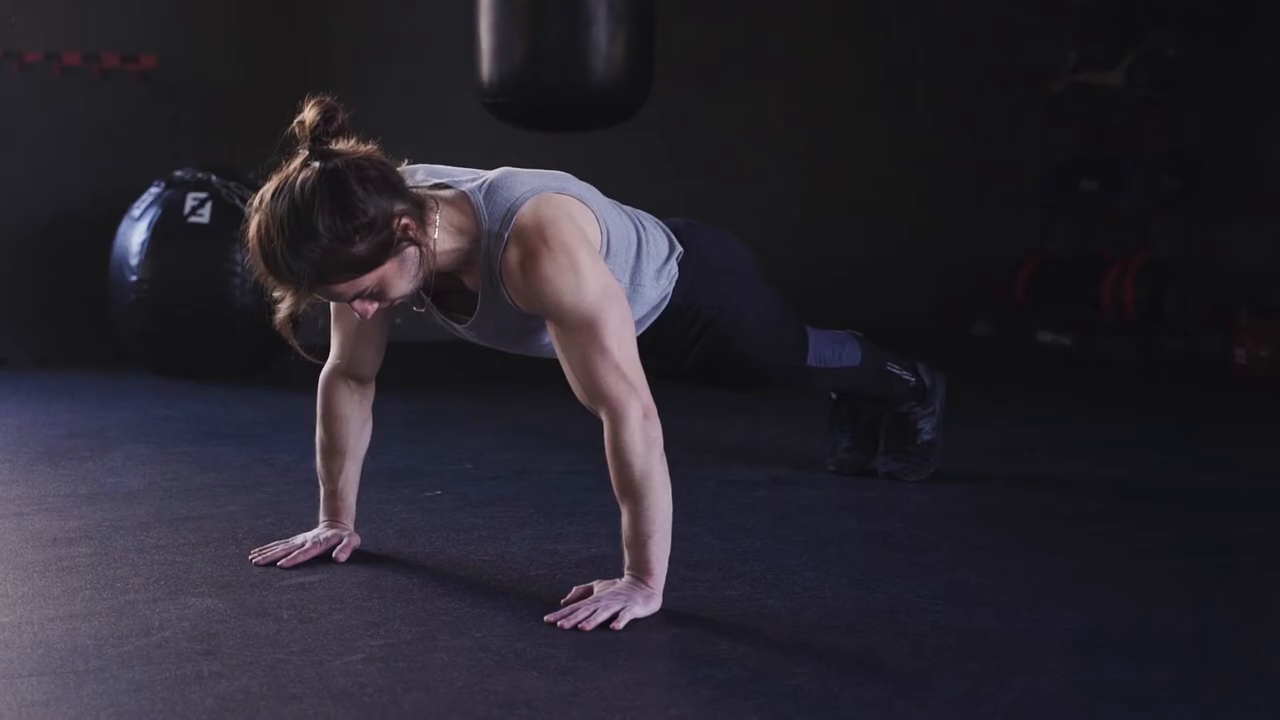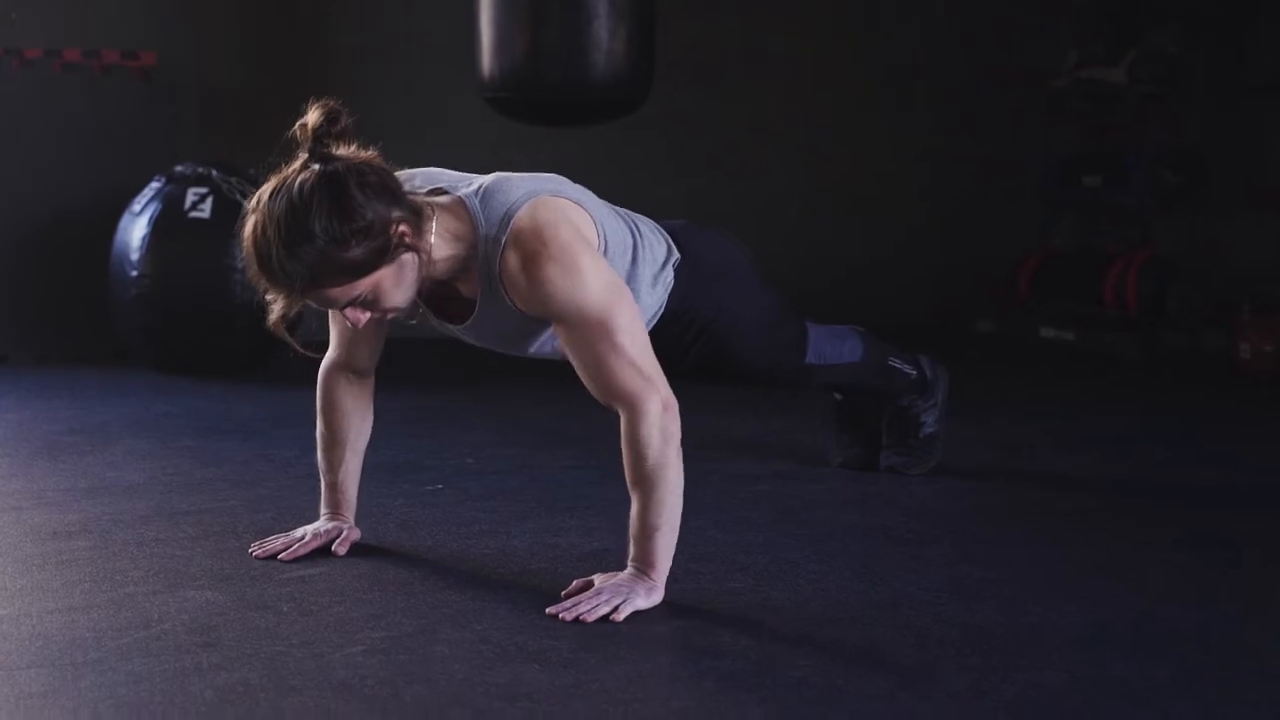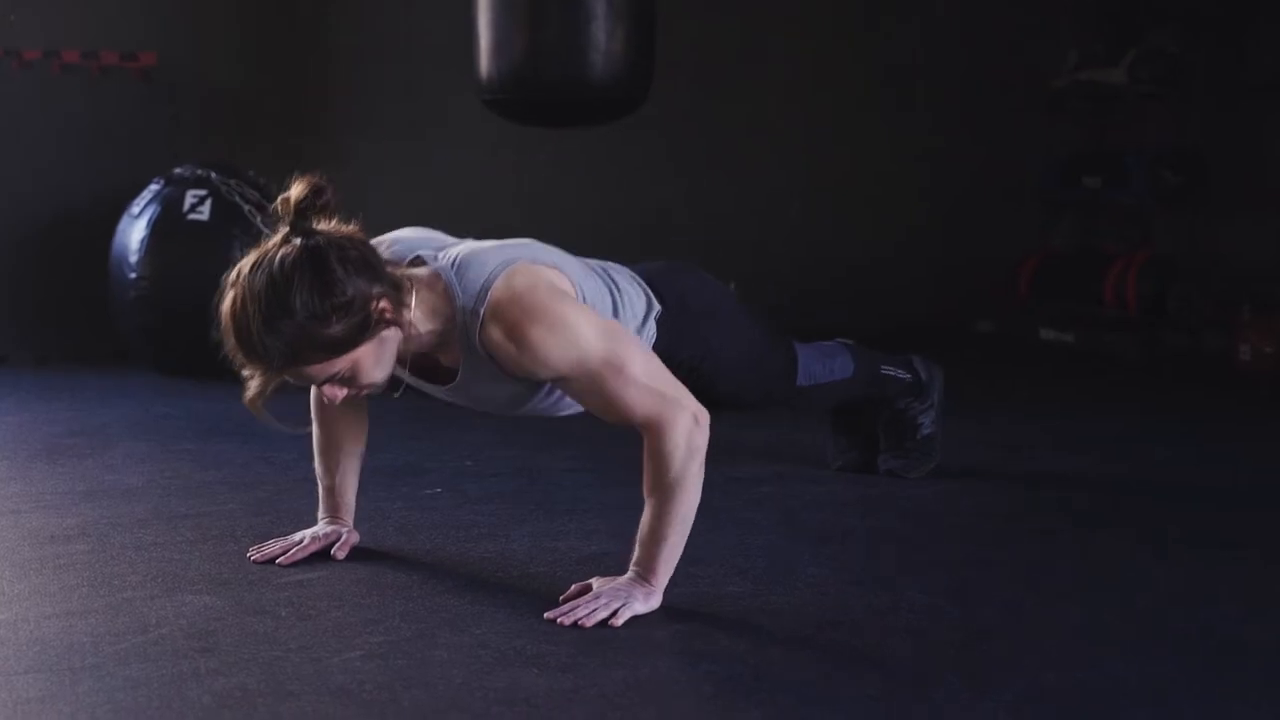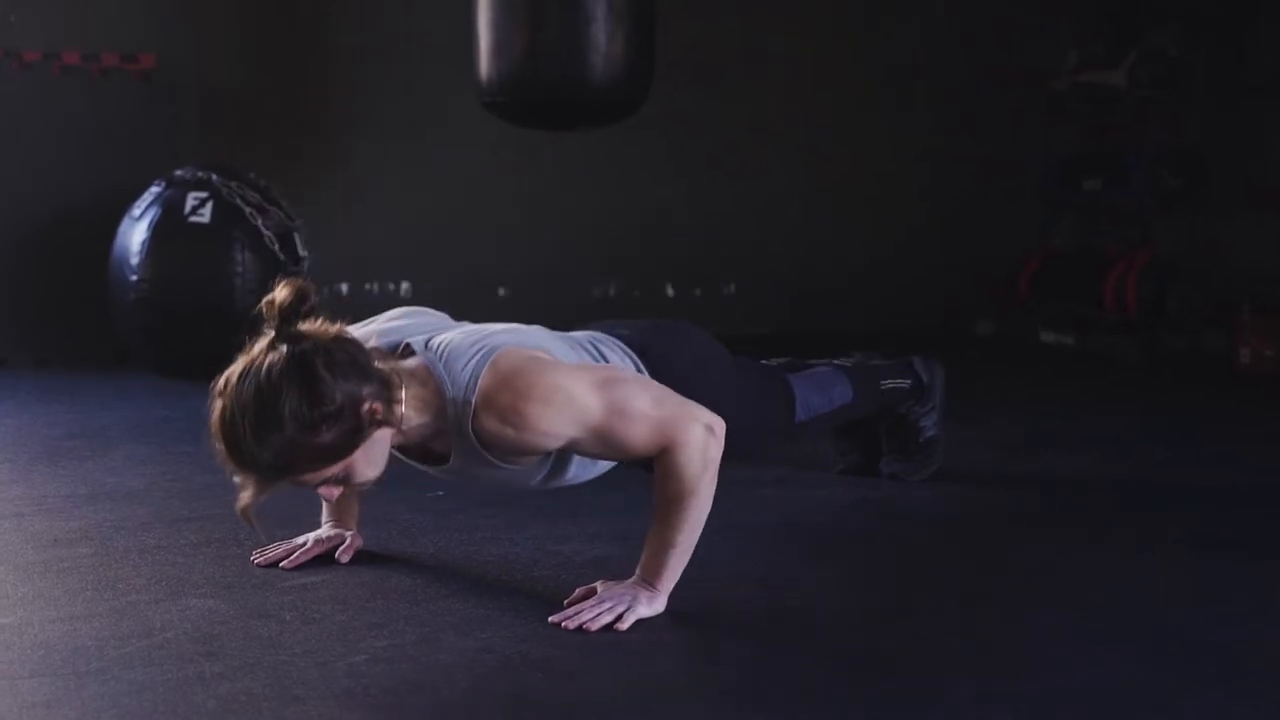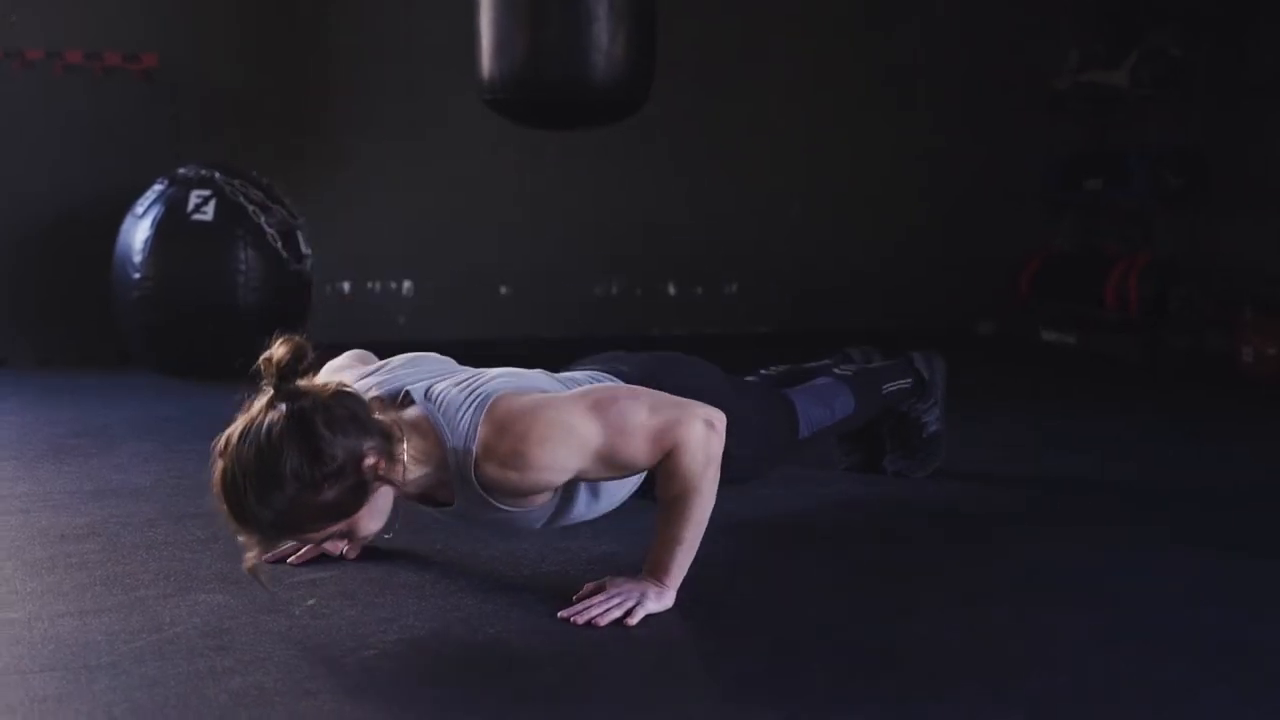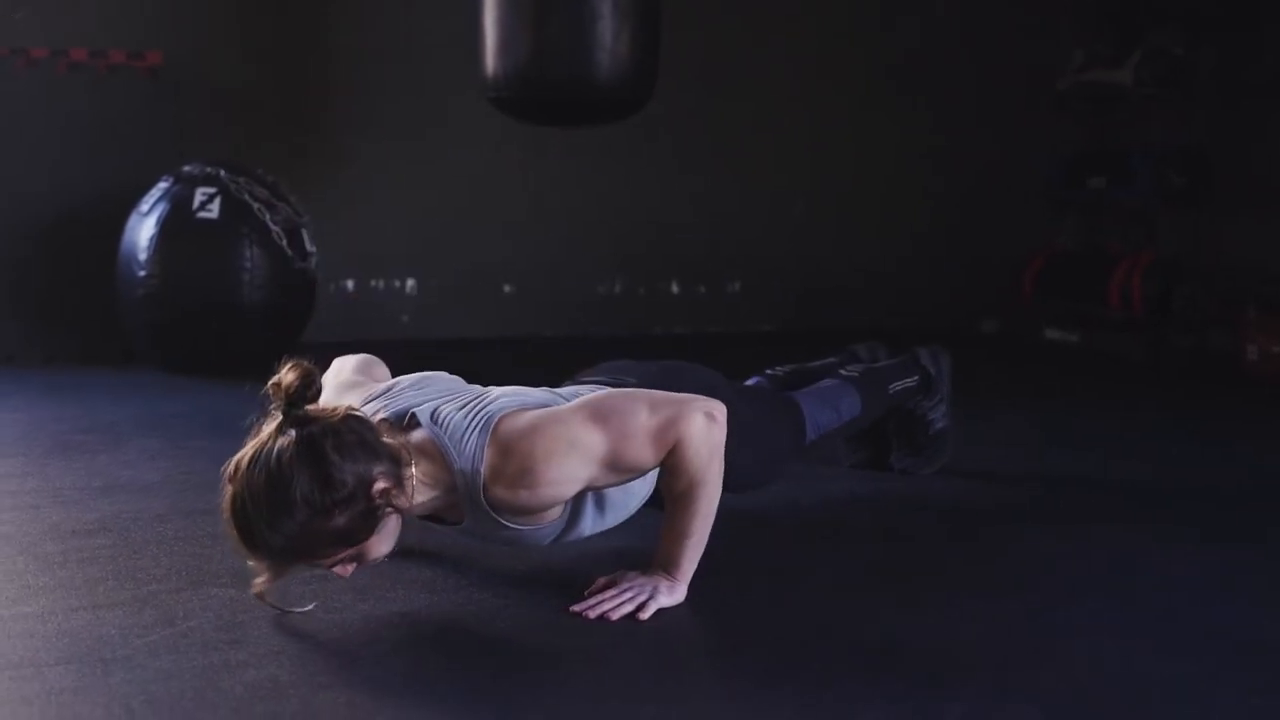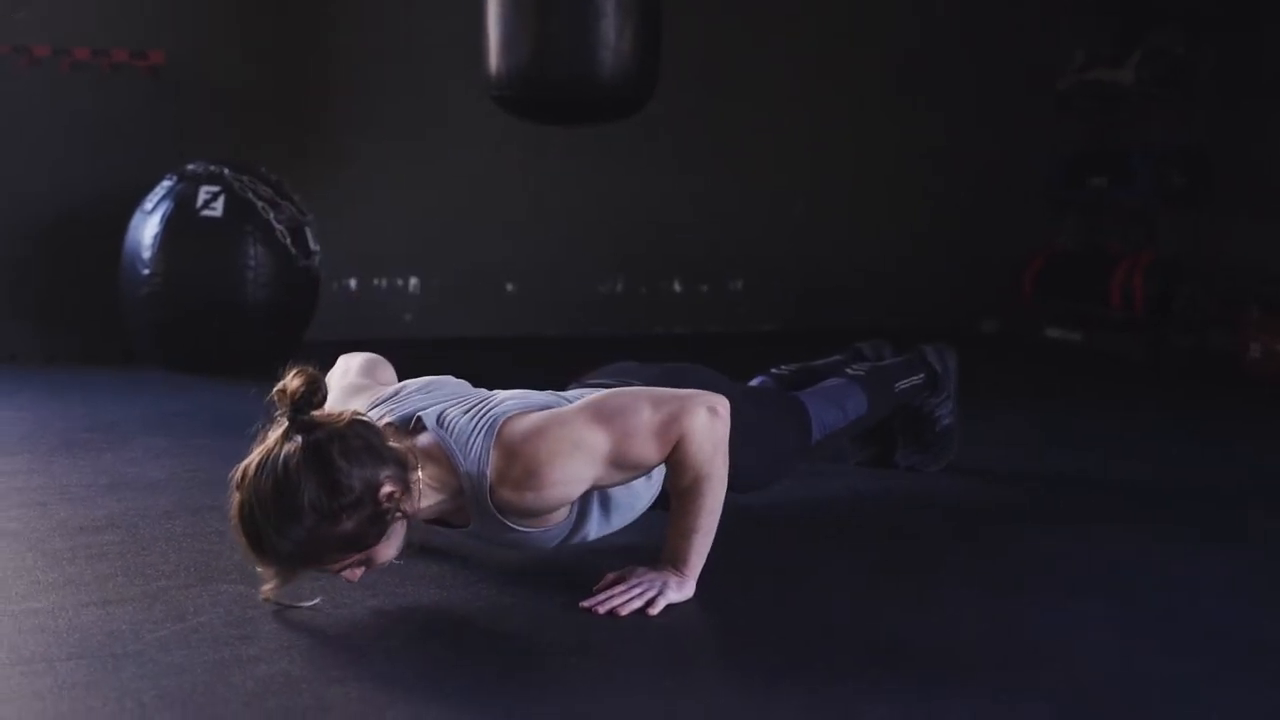
dt=0.4s
person 1, frame 1
left shoulder: (536, 244)
right shoulder: (375, 228)
left elbow: (629, 413)
right elbow: (348, 376)
left wrist: (646, 583)
right wrist: (336, 520)
left hip: (689, 283)
right hip: (625, 306)
left knee: (798, 358)
right knee: (791, 370)
left ankle: (909, 387)
right ankle: (858, 412)
person 1, frame 2
left shoulder: (535, 247)
right shoulder: (374, 231)
left elbow: (649, 405)
right elbow: (346, 371)
left wrist: (648, 575)
right wrist: (338, 513)
left hip: (685, 285)
right hip: (620, 296)
left knee: (796, 354)
right knee: (793, 366)
left ankle: (911, 380)
right ankle: (864, 405)
person 1, frame 3
left shoulder: (515, 313)
right shoulder: (359, 287)
left elbow: (681, 419)
right elbow: (340, 396)
left wrist: (646, 582)
right wrist: (336, 515)
left hip: (669, 322)
right hip: (603, 314)
left knee: (789, 373)
right knee: (789, 383)
left ankle: (906, 382)
right ankle: (857, 411)
person 1, frame 4
left shoulder: (506, 399)
right shoulder: (347, 364)
left elbow: (697, 434)
left wrist: (652, 587)
right wrist: (340, 524)
left hip: (663, 376)
right hip: (595, 364)
left knee: (784, 402)
right knee: (782, 401)
left ankle: (905, 383)
right ankle: (852, 378)
person 1, frame 5
left shoulder: (506, 448)
right shoulder: (343, 402)
left elbow: (699, 431)
left wrist: (660, 583)
right wrist: (339, 527)
left hip: (676, 414)
right hip: (596, 392)
left knee: (788, 417)
right knee: (775, 401)
left ankle: (906, 381)
right ankle: (840, 368)
person 1, frame 6
left shoulder: (515, 469)
right shoulder: (350, 416)
left elbow: (699, 424)
left wrist: (672, 577)
right wrist: (349, 529)
left hip: (677, 416)
right hip: (602, 400)
left knee: (792, 421)
right knee: (772, 398)
left ankle: (912, 378)
right ankle: (850, 363)
person 1, frame 7
left shoulder: (522, 472)
right shoulder: (357, 421)
left elbow: (702, 416)
right elbow: (360, 361)
left wrist: (680, 572)
right wrist: (356, 530)
left hip: (688, 424)
right hip: (607, 403)
left knee: (801, 422)
right knee: (769, 394)
left ankle: (917, 376)
right ankle: (854, 362)
